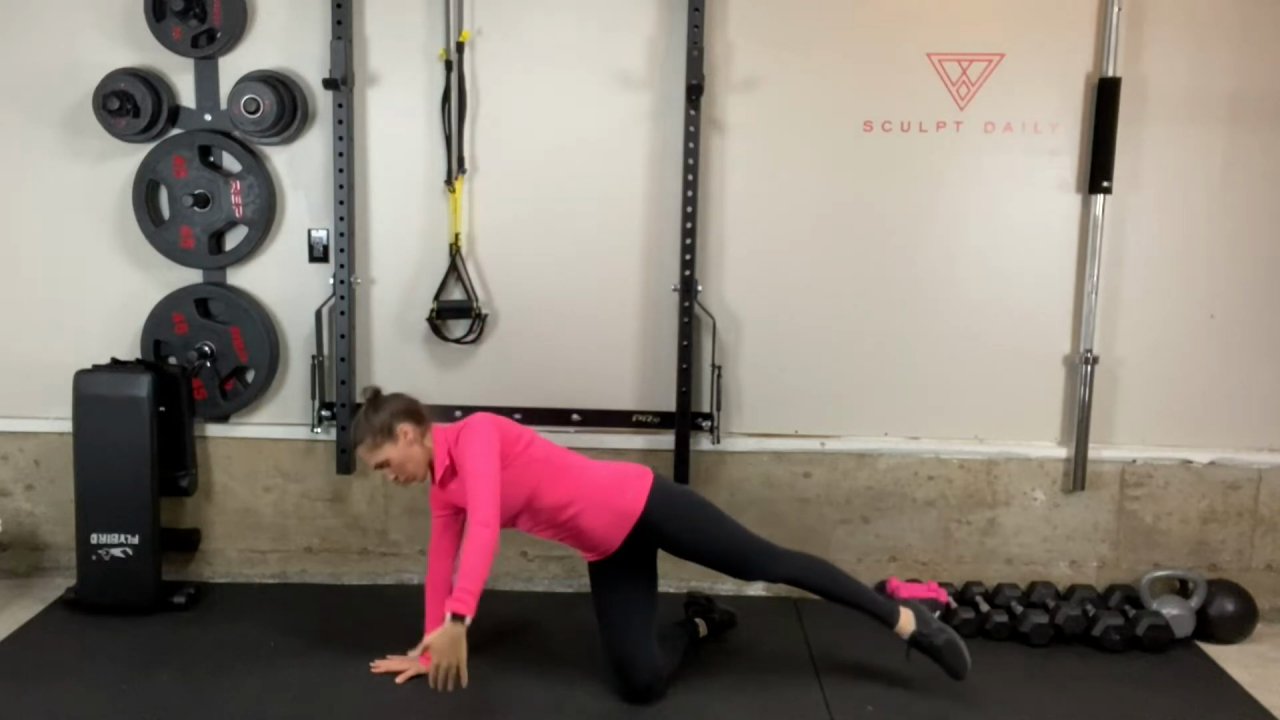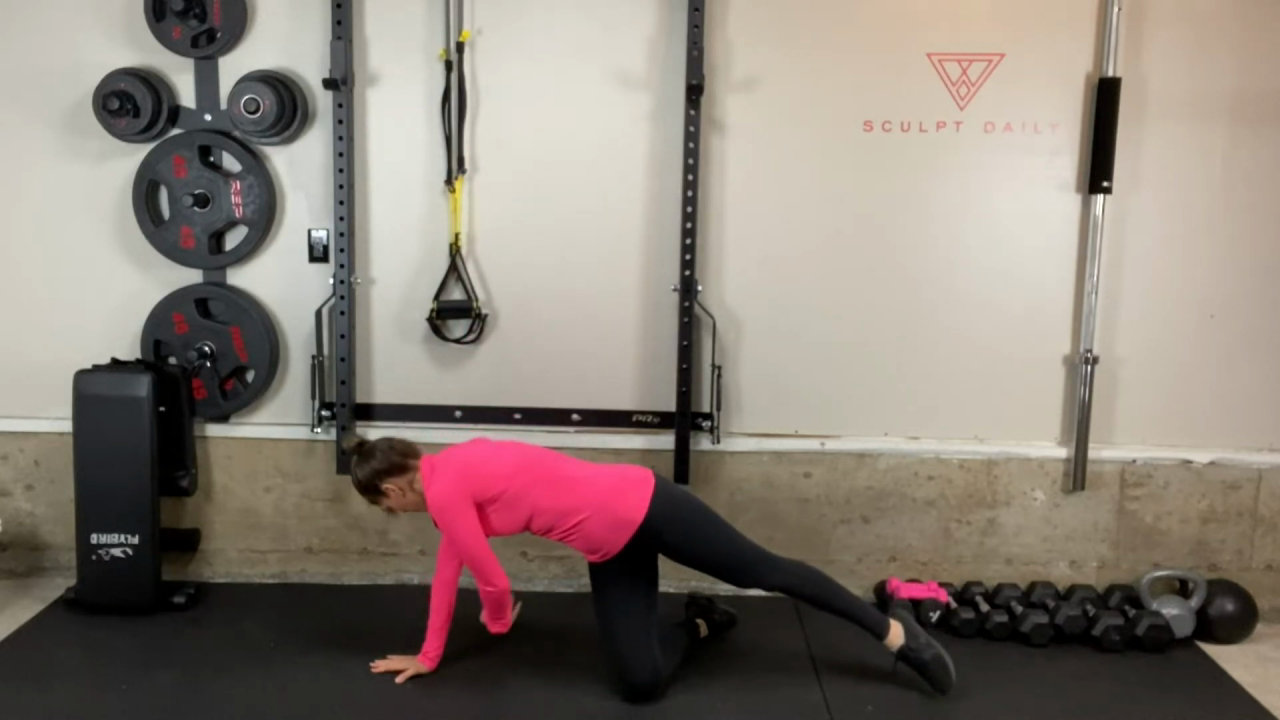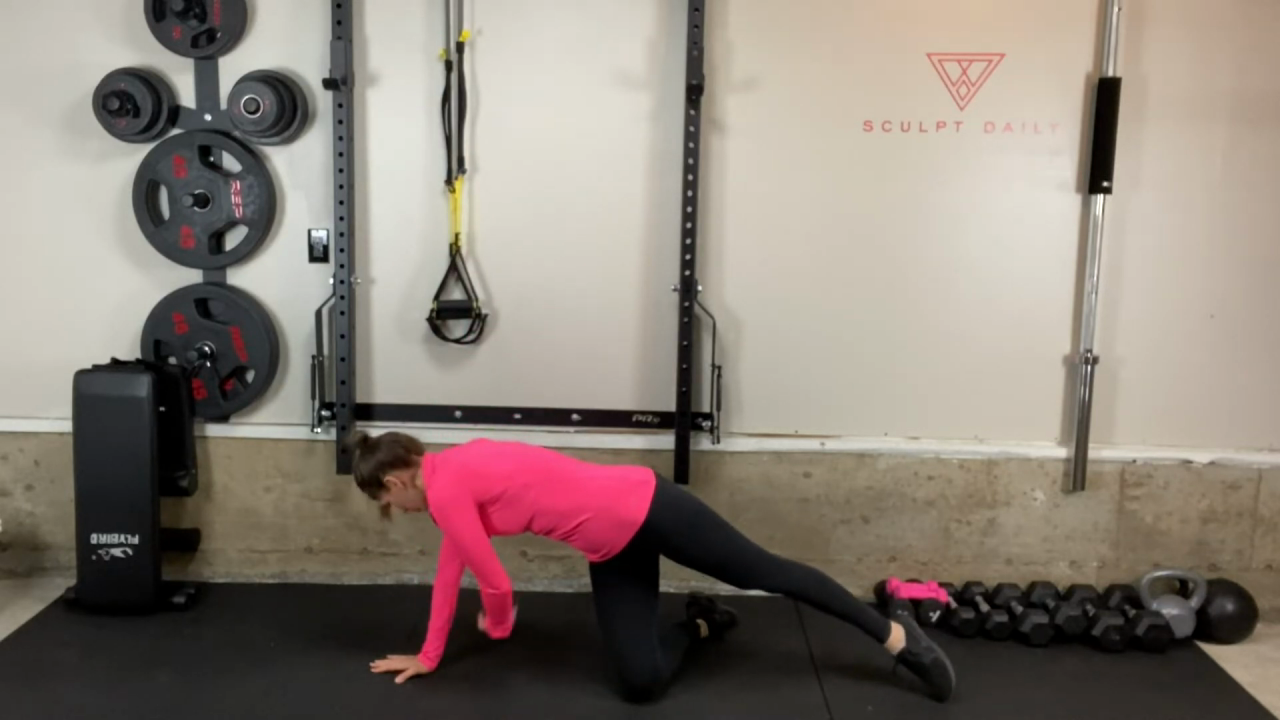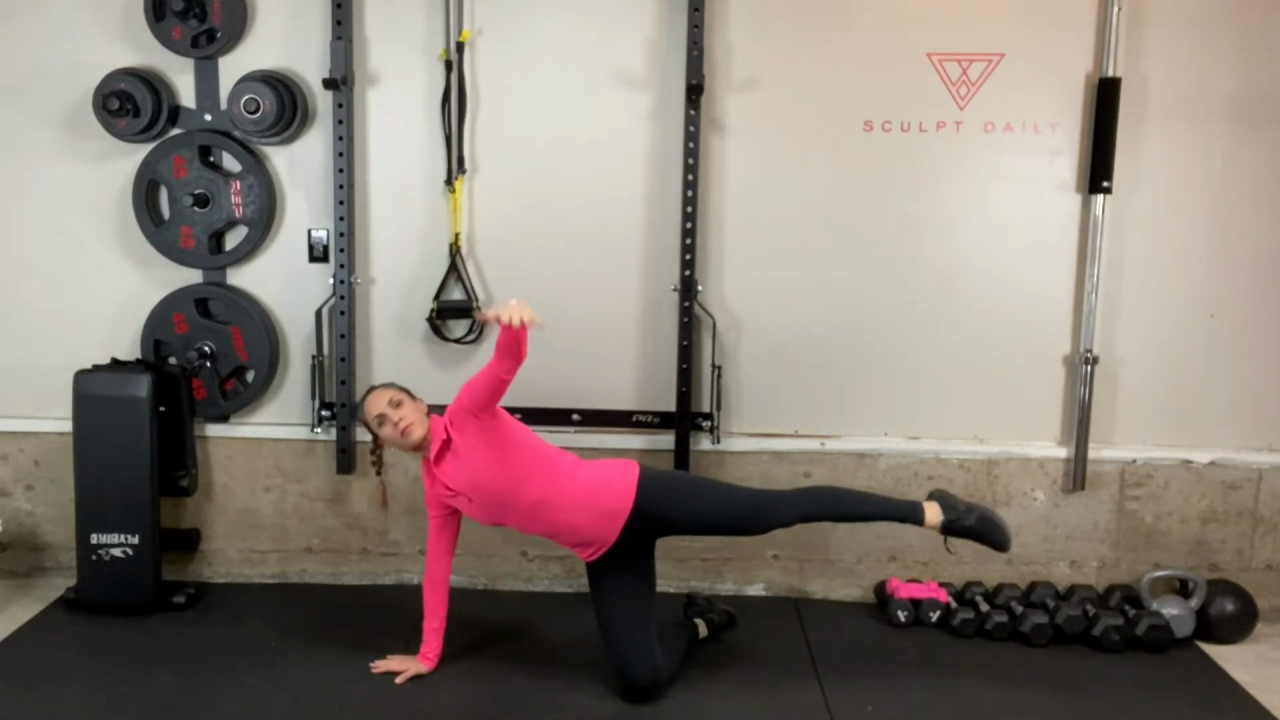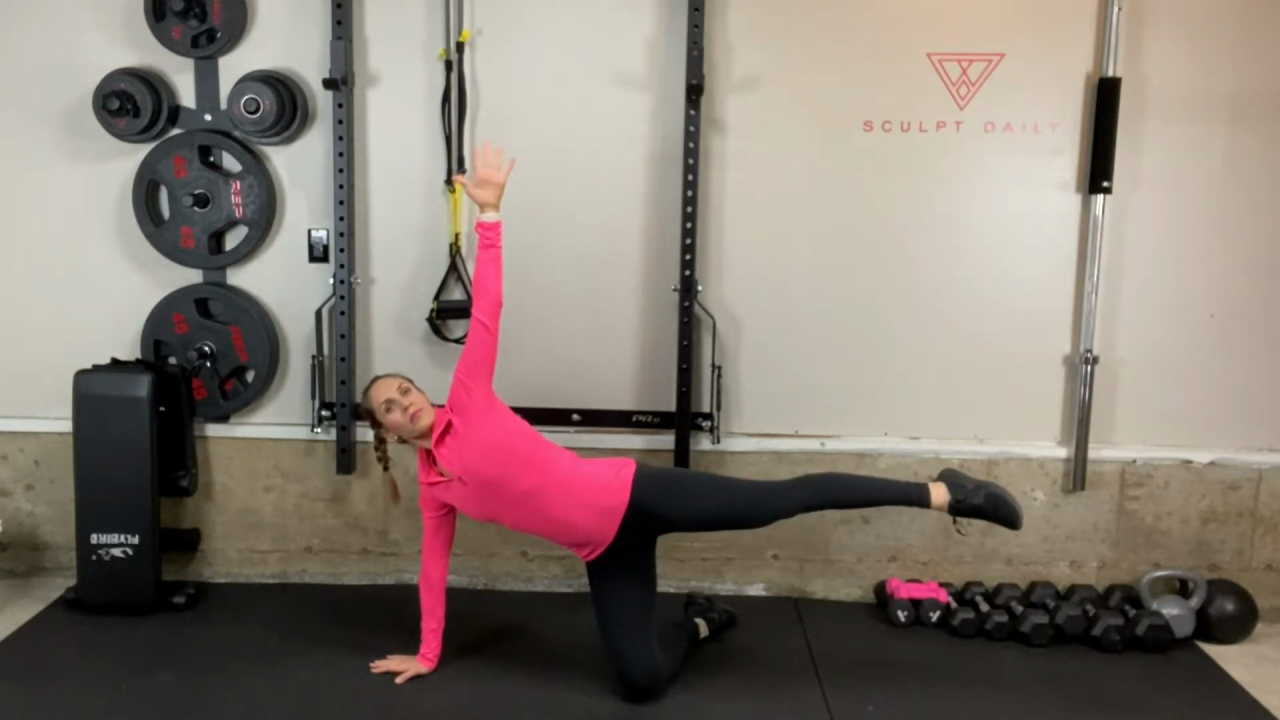
dt=1s
person 1, frame 1
left shoulder: (476, 432)
right shoulder: (441, 491)
left elbow: (484, 520)
right elbow: (441, 566)
left wrist: (457, 619)
right wrist: (428, 651)
left hip: (637, 504)
right hip: (607, 552)
left knee: (768, 563)
right knee: (642, 683)
left ankle: (905, 620)
right ankle: (698, 623)
person 1, frame 2
left shoulder: (444, 490)
right shoulder: (454, 475)
left elbow: (493, 583)
right elbow: (447, 569)
left wrist: (499, 619)
right wrist: (427, 656)
left hip: (641, 508)
right hip: (610, 549)
left knee: (764, 571)
right knee: (641, 683)
left ankle: (895, 633)
right ankle: (697, 624)
person 1, frame 3
left shoulder: (446, 491)
right shoulder: (457, 473)
left elbow: (496, 586)
right elbow: (449, 571)
left wrist: (500, 623)
right wrist: (428, 656)
left hip: (642, 506)
right hip: (612, 549)
left knee: (766, 573)
right knee: (641, 683)
left ankle: (896, 636)
right ankle: (698, 624)
person 1, frame 4
left shoulder: (469, 411)
right shoulder: (437, 485)
left elbow: (510, 357)
right elbow: (439, 567)
left wrist: (513, 321)
right wrist: (426, 653)
left hip: (630, 495)
right hip: (604, 547)
left knee: (779, 509)
right knee: (640, 682)
left ankle: (932, 510)
right ankle: (698, 621)
person 1, frame 5
left shoulder: (467, 398)
right shoulder: (431, 481)
left elbow: (487, 306)
right elbow: (435, 561)
left wrist: (489, 211)
right wrist: (427, 653)
left hip: (630, 496)
right hip: (604, 547)
left knee: (783, 500)
right knee: (641, 682)
left ankle: (941, 493)
right ankle: (697, 624)
